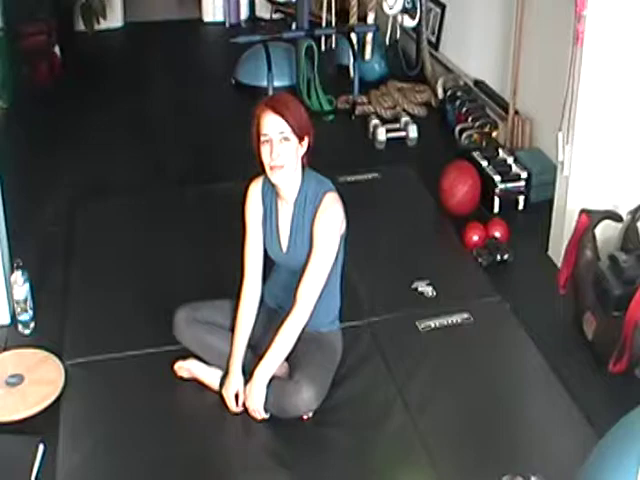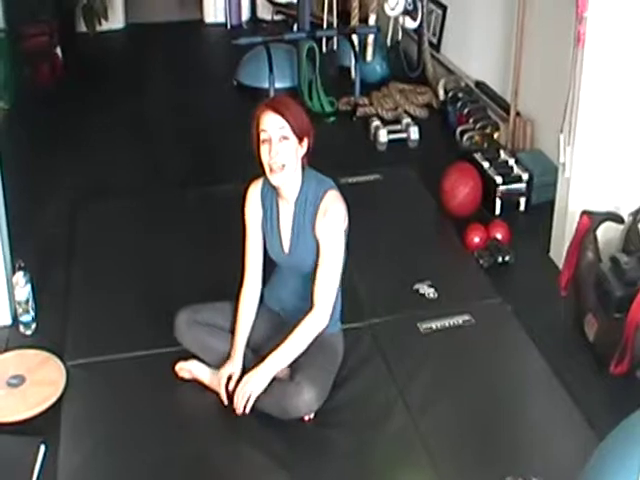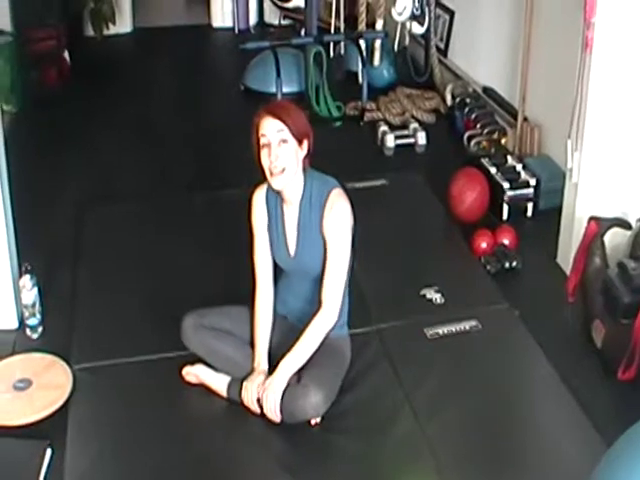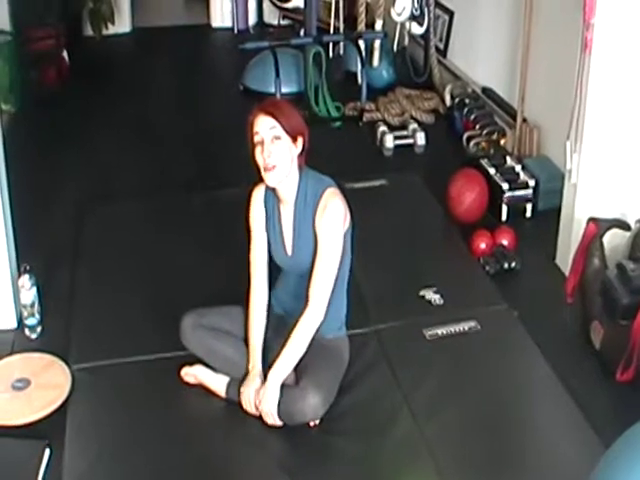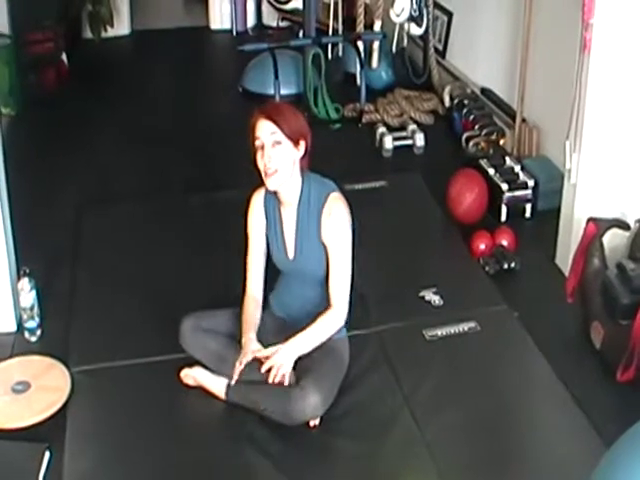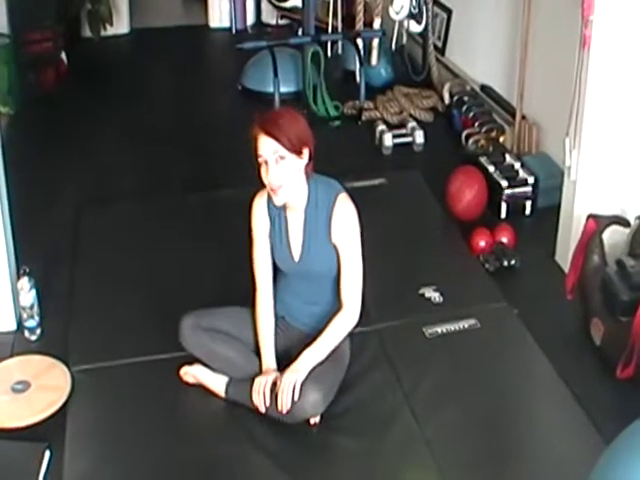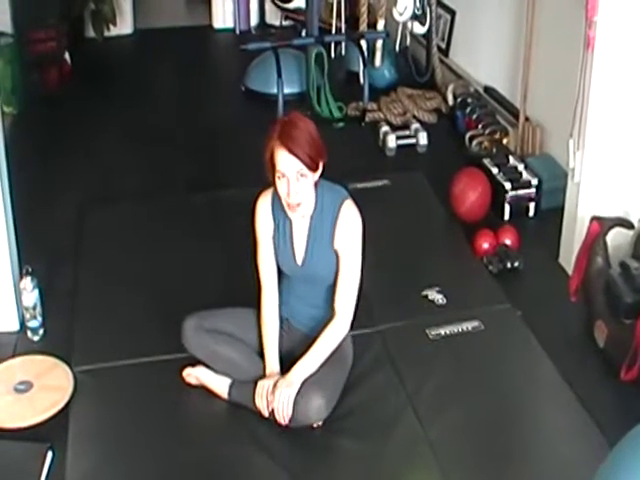
dt=0.4s
person 1, frame 1
left shoulder: (326, 205)
right shoulder: (258, 192)
left elbow: (303, 308)
right elbow: (251, 284)
left wrist: (258, 378)
right wrist: (235, 366)
left hip: (316, 330)
right hip: (271, 311)
left knee: (304, 397)
right knee: (185, 320)
left ankle: (213, 376)
right ankle: (282, 371)
person 1, frame 2
left shoulder: (328, 204)
right shoulder: (257, 193)
left elbow: (321, 311)
right elbow: (250, 281)
left wrist: (263, 373)
right wrist: (235, 355)
left hip: (315, 332)
right hip: (271, 314)
left knee: (305, 399)
right knee: (186, 323)
right ankle: (283, 377)
person 1, frame 3
left shoulder: (333, 203)
right shoulder: (262, 199)
left elbow: (330, 309)
right elbow: (263, 286)
left wrist: (280, 376)
right wrist: (260, 367)
left hip: (325, 336)
right hip: (280, 320)
left knee: (312, 400)
right knee: (192, 327)
left ankle: (223, 382)
right ankle: (293, 379)
person 1, frame 4
left shoulder: (328, 203)
right shoulder: (261, 198)
left elbow: (316, 308)
right elbow: (258, 286)
left wrist: (271, 380)
right wrist: (254, 369)
left hip: (323, 336)
right hip: (279, 320)
left knee: (309, 405)
right knee: (191, 326)
left ankle: (222, 383)
right ankle: (290, 380)
person 1, frame 5
left shoulder: (330, 207)
right shoulder: (260, 202)
left elbow: (338, 309)
right elbow: (253, 290)
left wrist: (290, 350)
right wrist: (248, 339)
left hip: (321, 338)
right hip: (278, 321)
left knee: (309, 404)
right knee: (191, 329)
left ankle: (222, 385)
right ankle: (279, 377)
person 1, frame 6
left shoulder: (338, 208)
right shoulder: (262, 205)
left elbow: (351, 309)
right elbow: (263, 290)
left wrist: (301, 366)
right wrist: (268, 366)
left hip: (323, 335)
right hip: (278, 321)
left knee: (309, 401)
right knee: (191, 328)
left ankle: (221, 383)
right ankle: (281, 380)
person 1, frame 7
left shoulder: (344, 214)
right shoulder: (266, 205)
left elbow: (343, 317)
right elbow: (268, 289)
left wrist: (294, 377)
right wrist: (272, 371)
left hip: (326, 336)
right hip: (282, 322)
left knee: (311, 406)
right knee: (193, 330)
left ankle: (224, 384)
right ankle: (279, 382)
